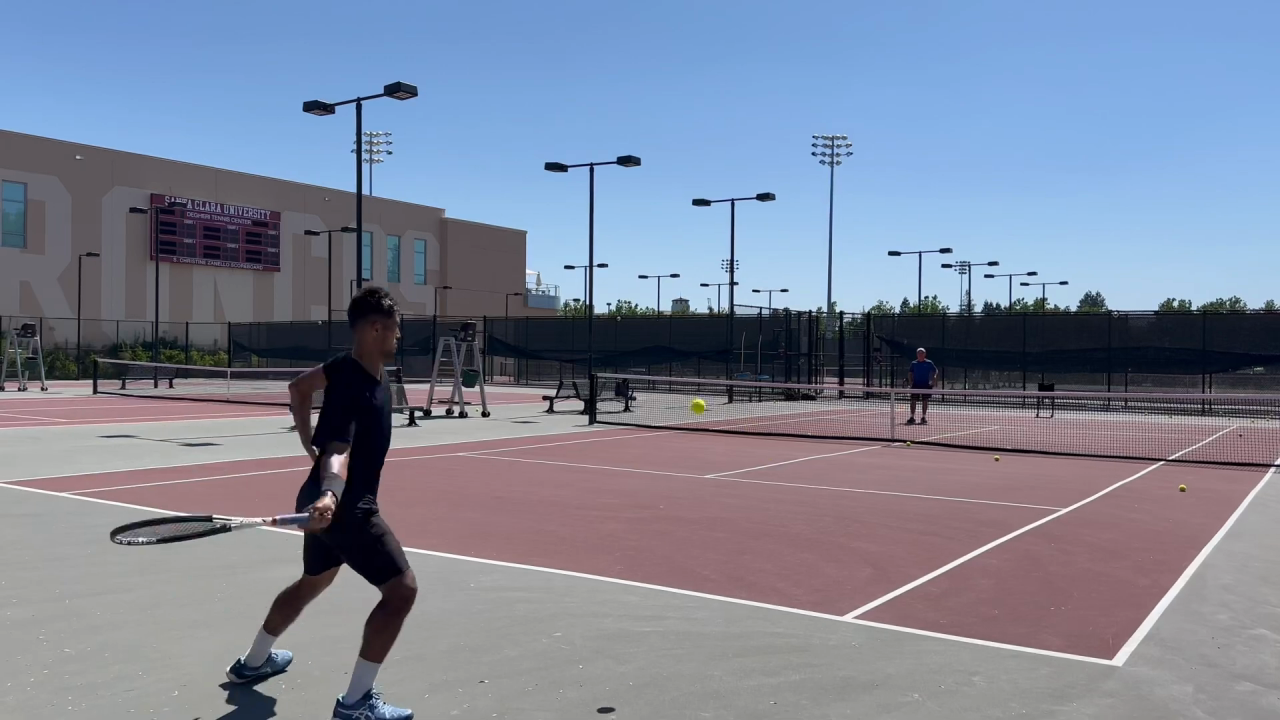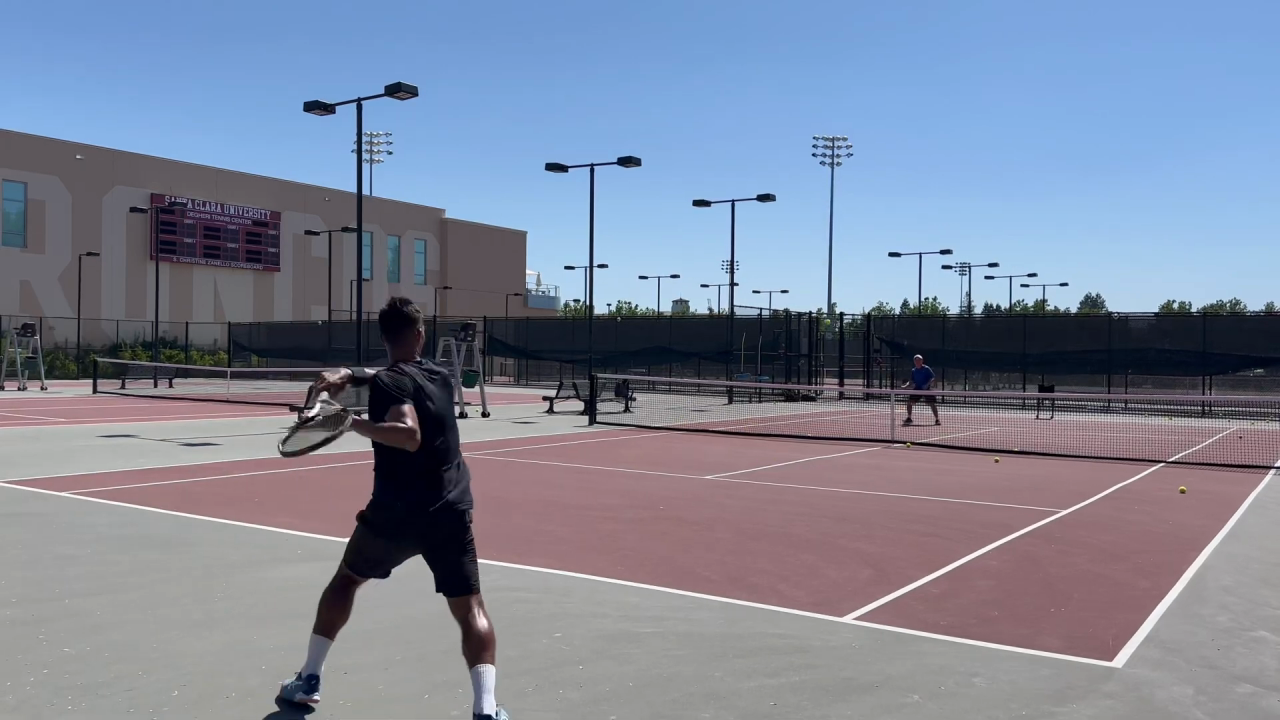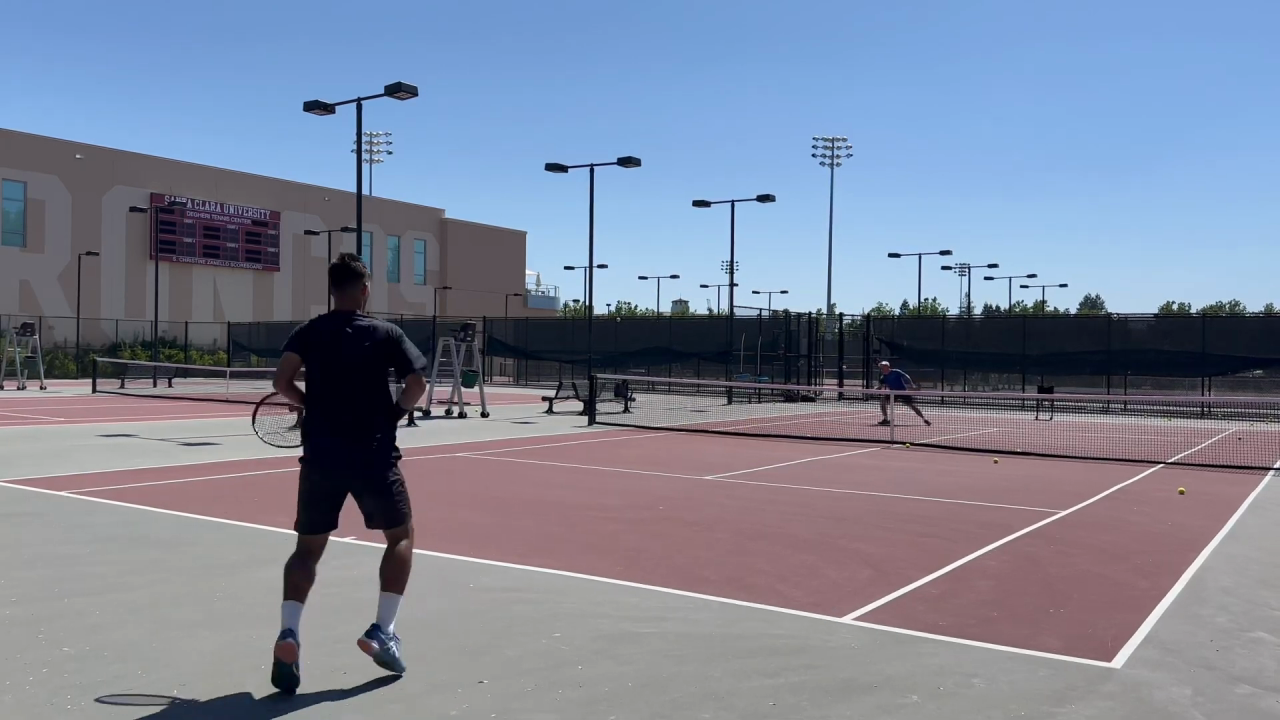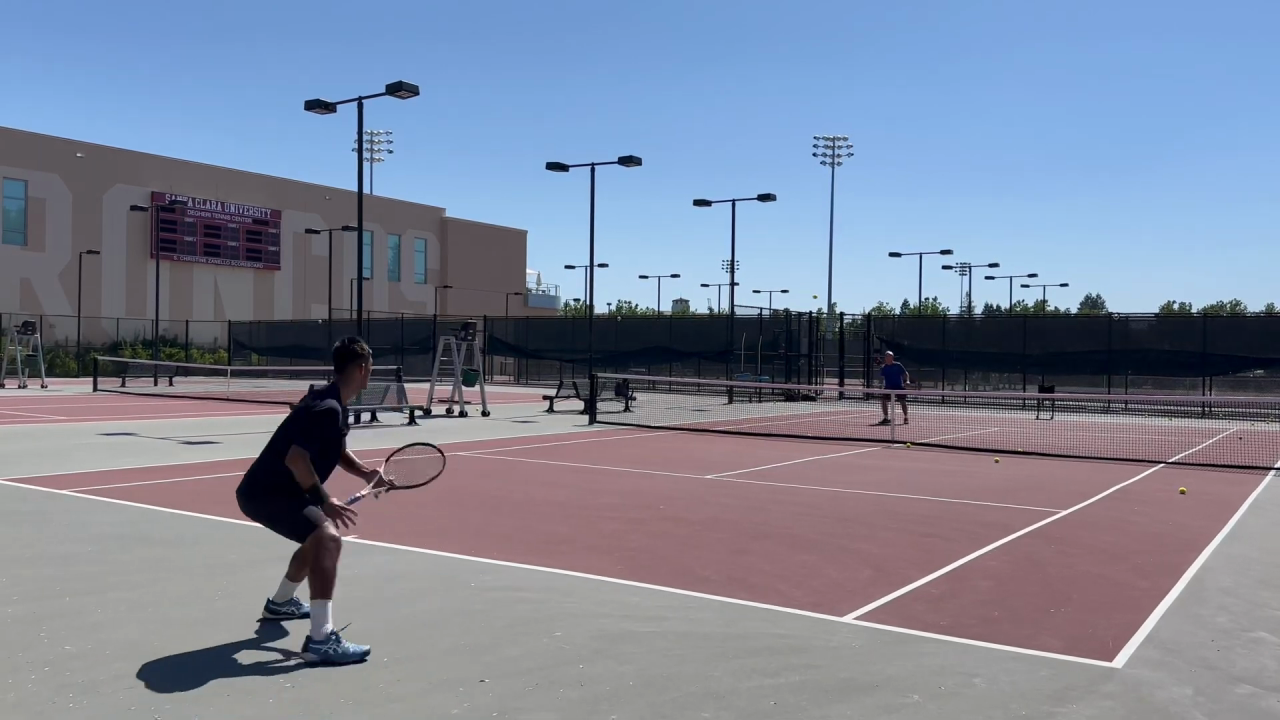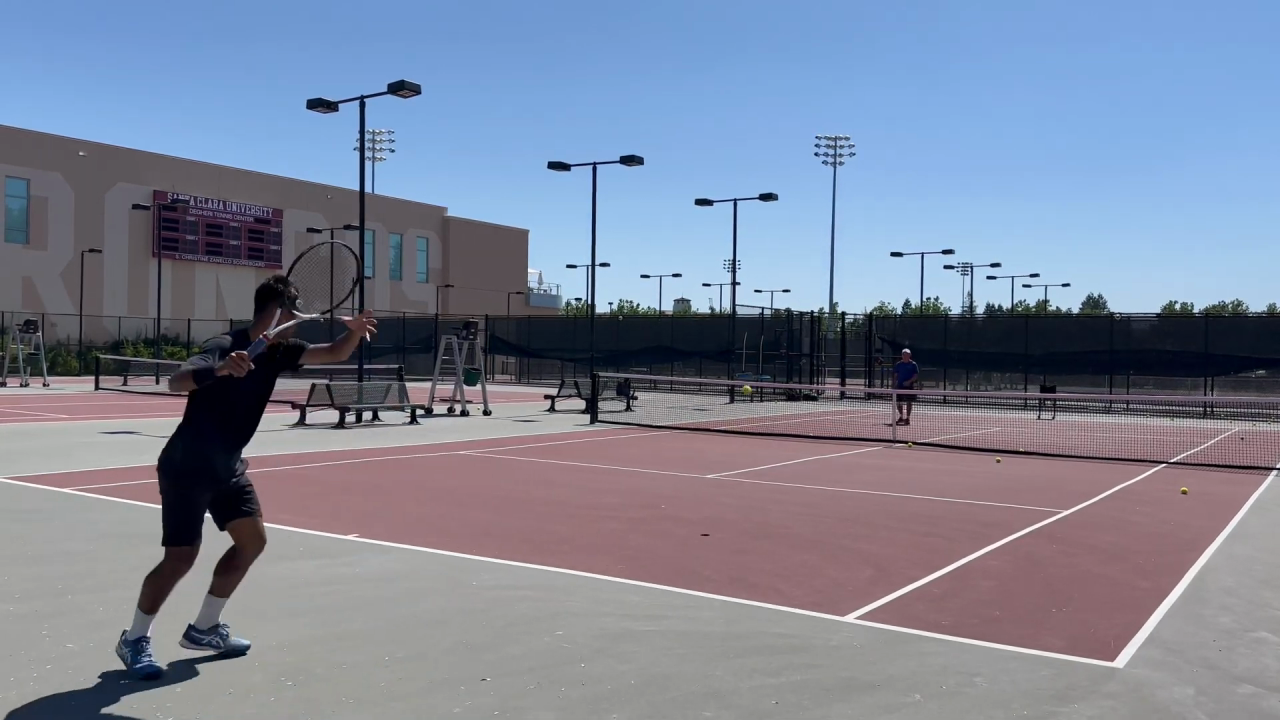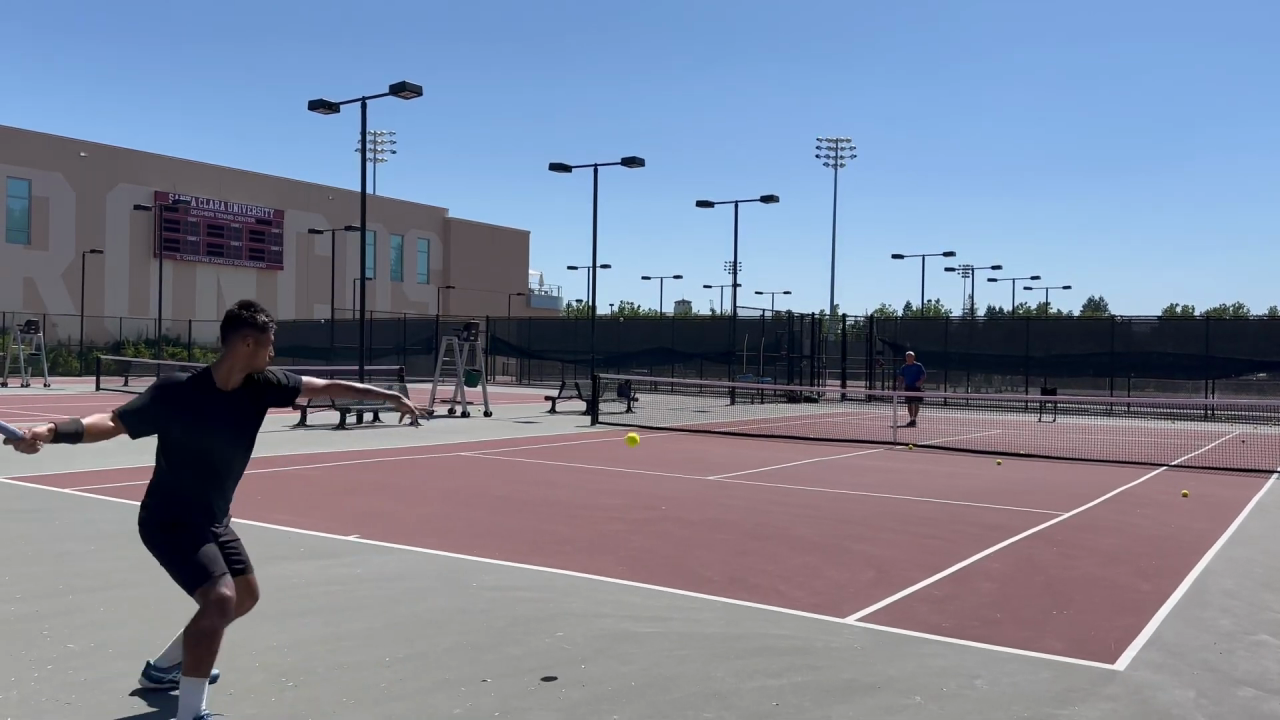
dt=0.5s
person 1, frame 1
left shoulder: (351, 367)
right shoulder: (353, 390)
left elbow: (298, 388)
right elbow: (338, 455)
left wrist: (308, 438)
right wrist: (330, 495)
left hip: (329, 504)
right hip: (345, 510)
left knee: (314, 581)
right knee: (401, 589)
left ankle: (254, 661)
person 1, frame 2
left shoulder: (389, 382)
right shoulder: (441, 375)
left elbow: (408, 436)
left wrist: (356, 424)
right wrist: (349, 375)
left hip: (393, 516)
right hip: (450, 517)
left knee: (346, 581)
right knee: (470, 608)
left ankle: (308, 679)
person 1, frame 3
left shoulder: (308, 333)
right shoulder: (387, 333)
left elbow: (282, 379)
right elbow: (417, 382)
left wrist: (311, 405)
right wrist: (392, 417)
left hip: (321, 457)
right hip: (375, 457)
left knee: (308, 549)
right knee: (401, 537)
left ankle: (289, 638)
right ankle: (381, 632)
person 1, frame 4
left shoulder: (335, 406)
right shoulder: (326, 409)
left elbow: (339, 454)
right elbow: (295, 458)
left wrist: (368, 473)
right wrist: (325, 503)
left hip: (279, 490)
right hip: (263, 491)
left knee: (323, 541)
right knee: (326, 539)
left ankle: (281, 601)
right ankle: (321, 638)
person 1, frame 5
left shoulder: (281, 350)
right shoulder: (222, 347)
left elbow: (335, 353)
right elbow: (177, 381)
left wrist: (353, 330)
right wrist: (219, 370)
left hip: (227, 465)
right hip: (186, 467)
left knee: (252, 541)
right knee: (180, 558)
left ankle: (204, 627)
right ankle: (135, 640)
person 1, frame 6
left shoulder: (263, 382)
right shoulder: (176, 392)
left elbow: (325, 386)
right elbow: (111, 423)
left wrist: (390, 396)
right wrist: (48, 432)
left hip: (208, 519)
right hip: (169, 522)
left knee: (245, 595)
right knee: (221, 600)
left ankle: (164, 667)
